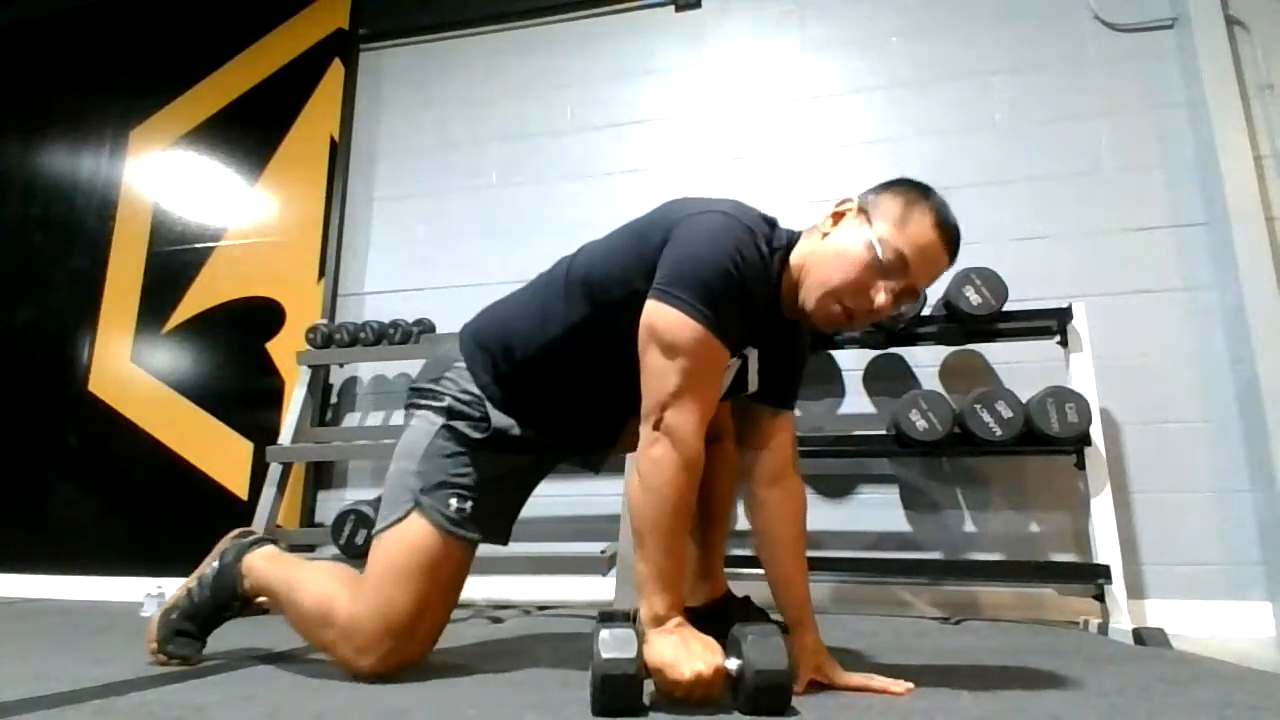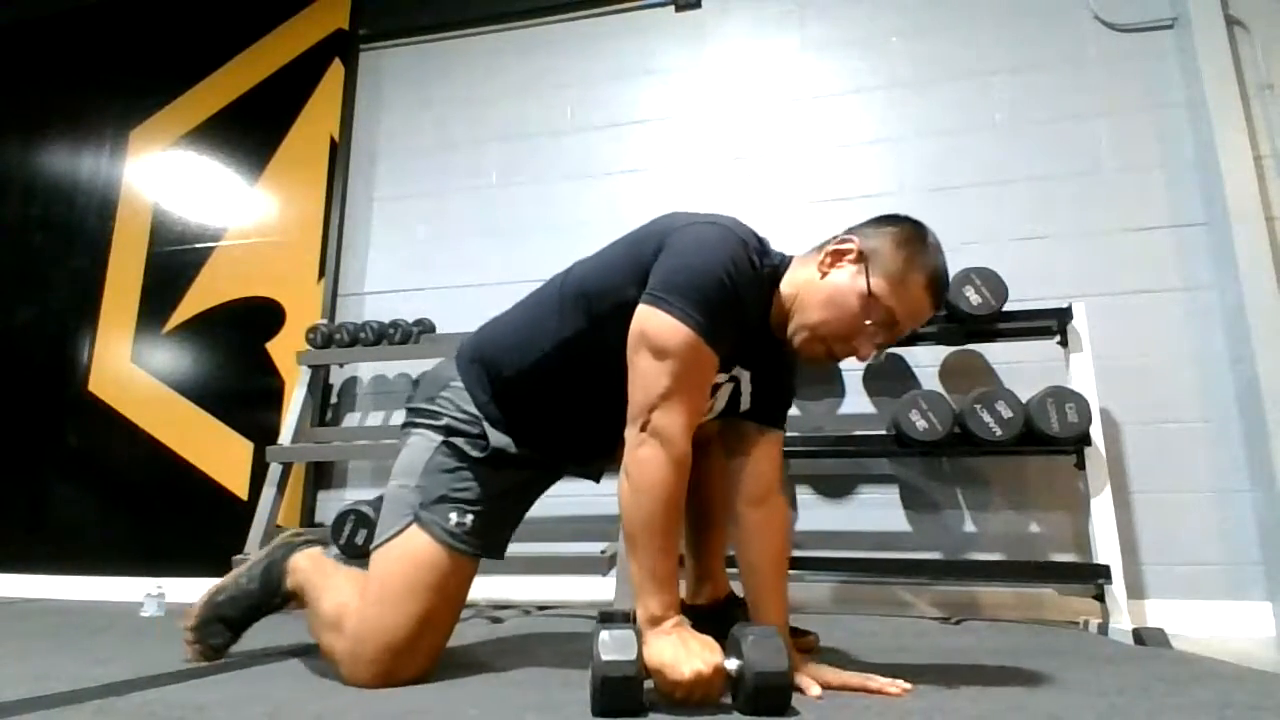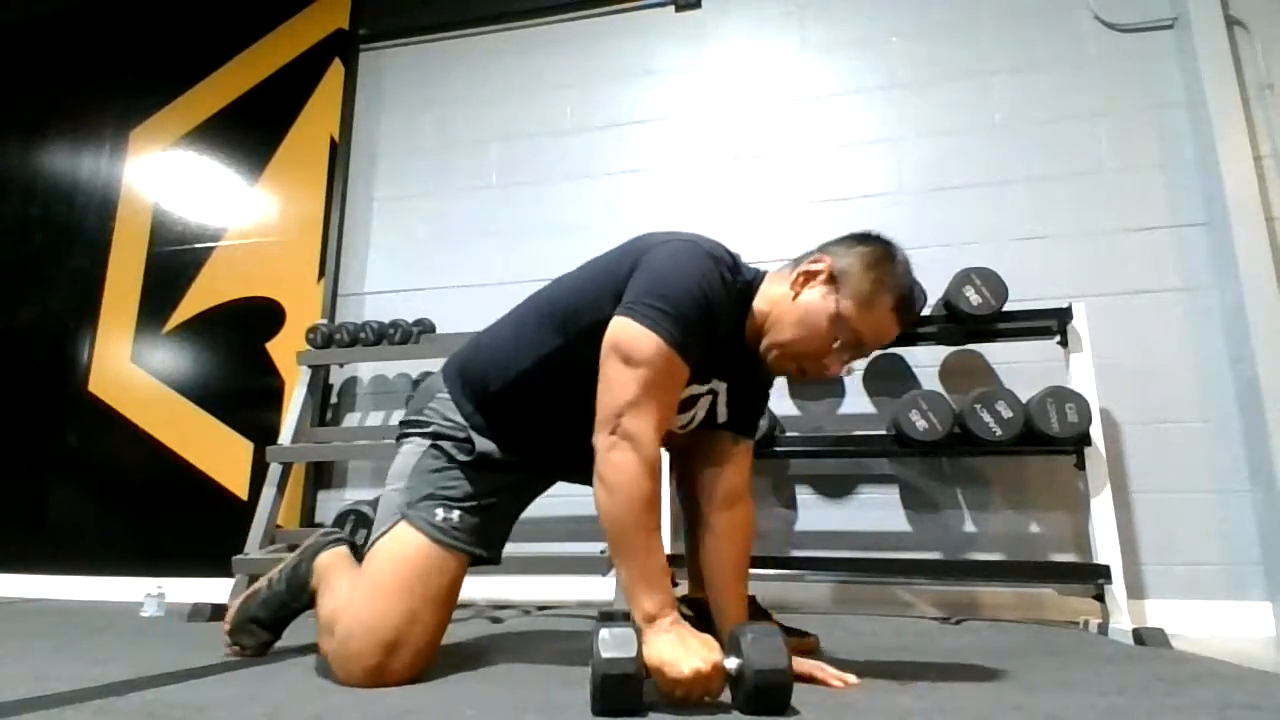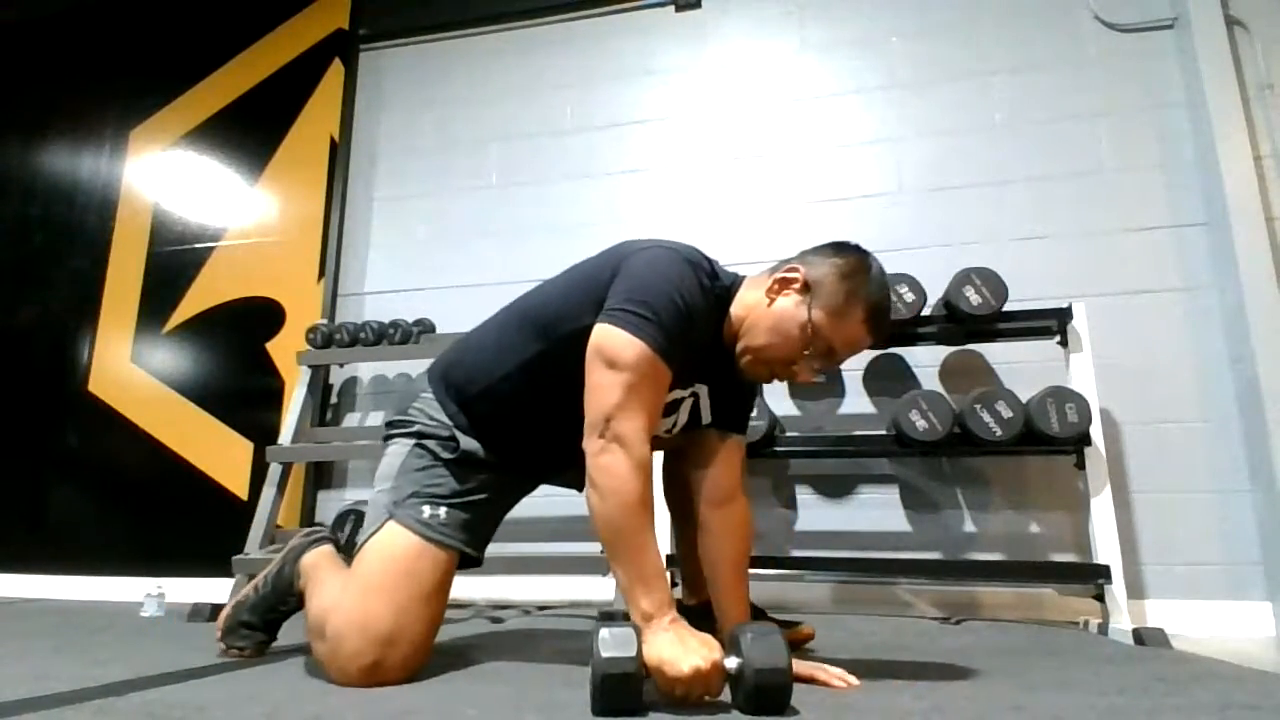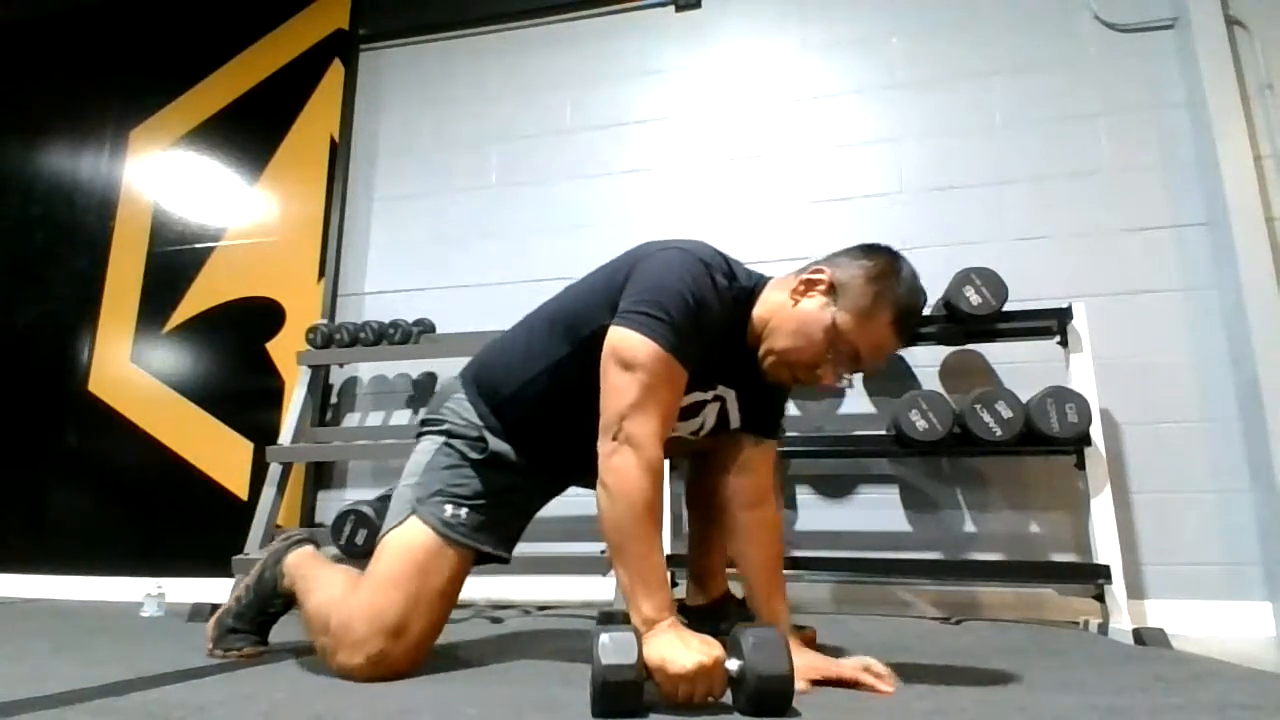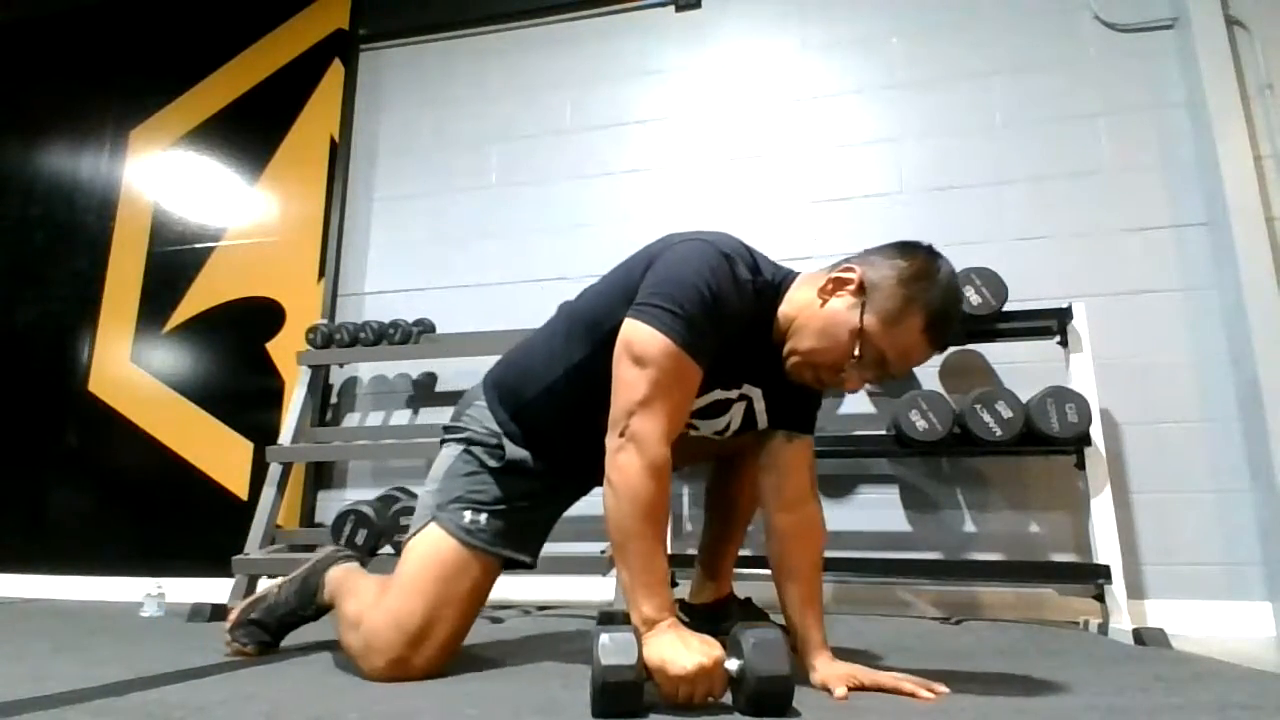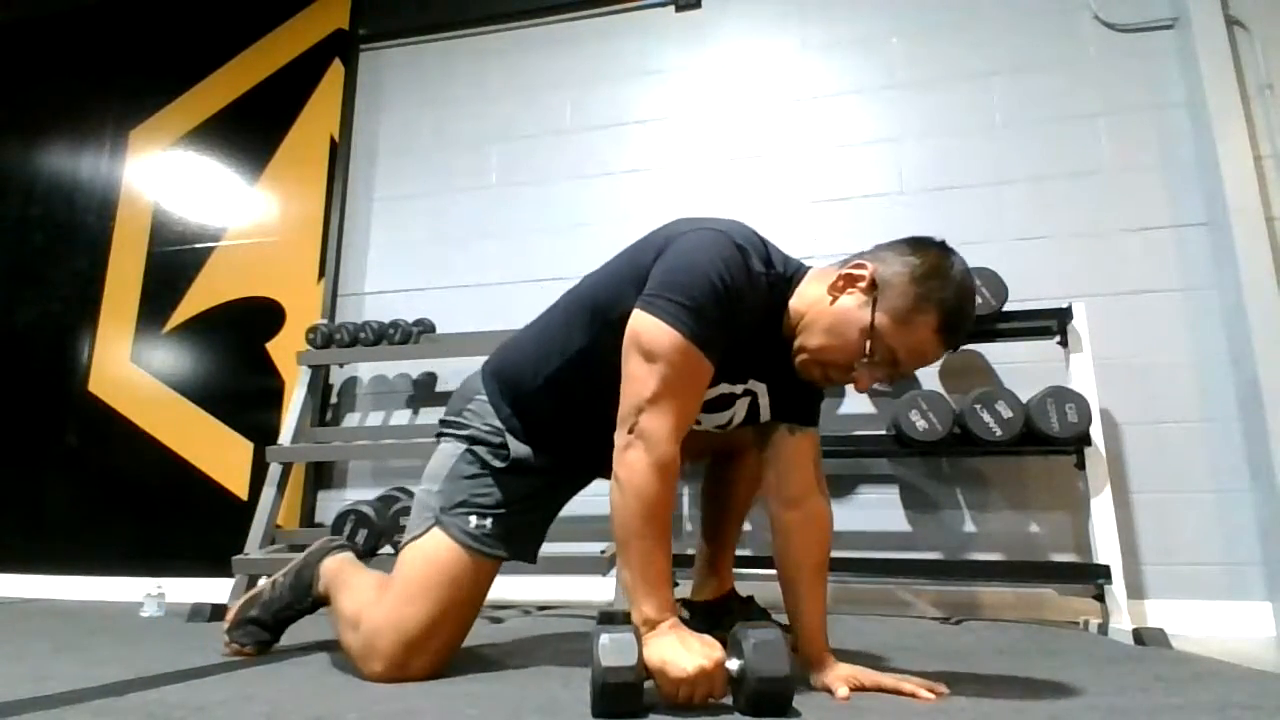
dt=0.3s
person 1, frame 1
left shoulder: (785, 334)
right shoulder: (723, 245)
left elbow: (772, 475)
right elbow: (665, 435)
left wrist: (802, 642)
right wrist: (662, 624)
left hip: (579, 415)
right hip: (482, 401)
right knee: (377, 641)
left ankle: (708, 600)
right ankle: (254, 567)
person 1, frame 2
left shoulder: (774, 357)
right shoulder: (716, 259)
left elbow: (758, 494)
right elbow: (656, 436)
left wrist: (778, 646)
right wrist: (660, 626)
left hip: (574, 431)
right hip: (481, 416)
right knee: (379, 655)
left ankle: (708, 600)
right ankle: (299, 567)
person 1, frame 3
left shoulder: (751, 364)
right shoulder: (689, 276)
left elbow: (722, 498)
right elbow: (623, 445)
left wrist: (733, 639)
right wrist: (660, 625)
left hip: (564, 442)
right hip: (469, 428)
right knee: (373, 659)
left ankle: (706, 603)
right ankle: (325, 567)
person 1, frame 4
left shoulder: (734, 366)
right shoulder: (668, 283)
left elbow: (717, 498)
right elbow: (614, 448)
left wrist: (734, 639)
right wrist: (657, 624)
left hip: (553, 442)
right hip: (457, 431)
right knee: (368, 656)
left ankle: (697, 604)
right ankle: (312, 564)
person 1, frame 5
left shoulder: (766, 369)
right shoulder: (686, 283)
left elbow: (752, 504)
right elbow: (627, 447)
left wrist: (786, 641)
right wrist: (654, 626)
left hip: (577, 445)
right hip: (485, 430)
right knee: (372, 647)
left ankle: (705, 604)
right ankle: (294, 567)
person 1, frame 6
left shoulder: (799, 364)
right shoulder: (706, 277)
left elbow: (790, 503)
right elbow: (635, 444)
left wrist: (816, 654)
right wrist: (657, 625)
left hip: (599, 448)
right hip: (509, 437)
right knee: (398, 651)
left ankle: (711, 601)
right ankle: (335, 579)
person 1, frame 7
left shoulder: (799, 354)
right shoulder: (717, 266)
left elbow: (796, 499)
right elbow: (643, 442)
left wrist: (817, 658)
right wrist: (657, 628)
left hip: (599, 438)
right hip: (506, 429)
right knee: (395, 656)
left ankle: (712, 600)
right ankle: (332, 572)
